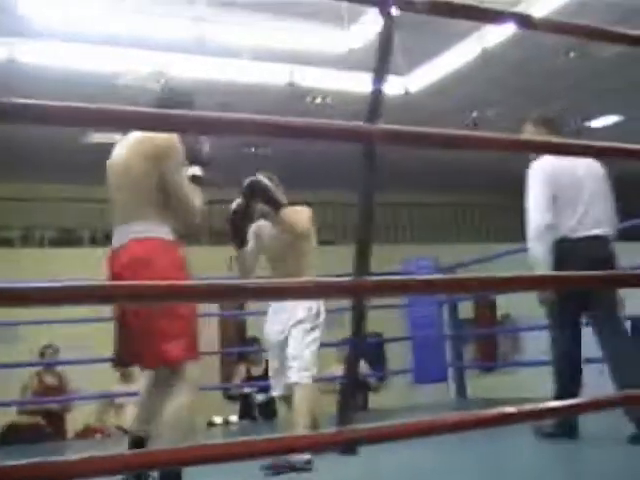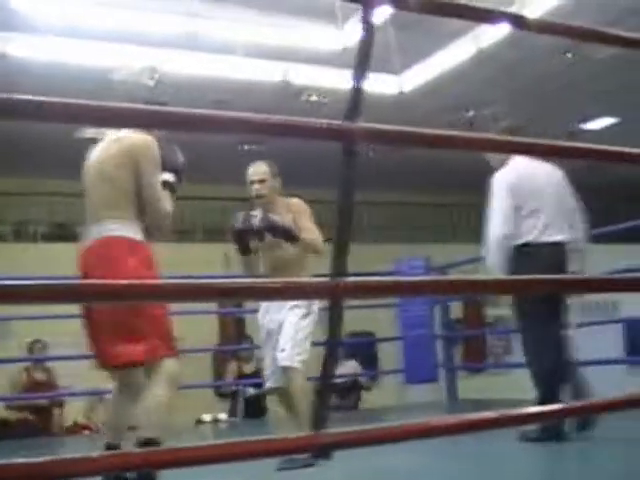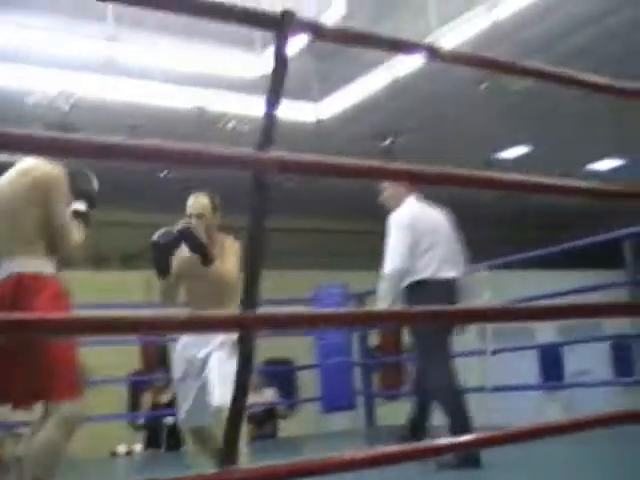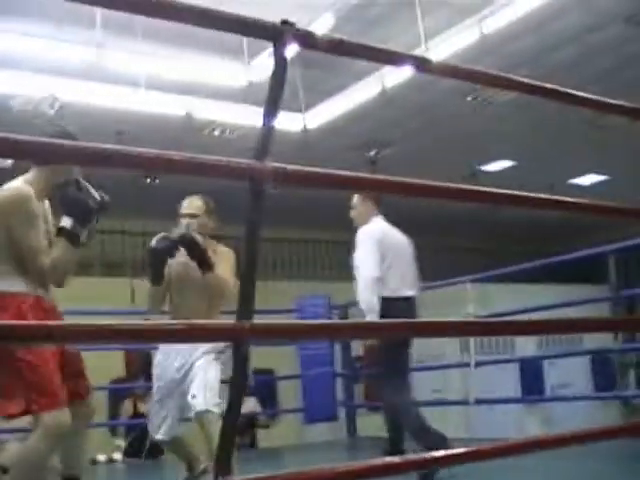
dt=0.3s
person 1, frame 1
left shoulder: (123, 148)
right shoulder: (166, 141)
right elbow: (190, 216)
right wrist: (195, 170)
left hip: (125, 257)
right hip: (153, 256)
left knee: (163, 372)
right knee: (183, 375)
person 1, frame 2
left shoulder: (98, 151)
right shoulder: (143, 143)
right elbow: (159, 218)
left wrist: (158, 177)
right wrist: (168, 176)
left hip: (95, 256)
right hip: (122, 255)
left knee: (129, 377)
right knee: (163, 369)
person 1, frame 3
right shoulder: (50, 174)
right elbow: (67, 249)
left wrist: (71, 204)
right wrist: (80, 205)
right hip: (35, 290)
left knee: (57, 406)
right knee: (67, 411)
person 1, frame 4
left shoulder: (40, 202)
left elbow: (59, 277)
right elbow: (44, 270)
left wrist: (82, 227)
right wrist: (71, 222)
left hip: (38, 311)
left knee: (80, 408)
right knee: (54, 420)
person 2, frame 1
left shoulder: (542, 167)
right shoulder: (594, 164)
left elbow: (539, 223)
right elbow: (609, 215)
left wrist: (543, 272)
left hip: (569, 253)
right hip: (601, 250)
left knee: (565, 339)
right knee: (613, 335)
left ankle: (564, 419)
person 2, frame 2
left shoulder: (506, 176)
right shoulder: (554, 172)
left elbow: (501, 231)
right elbow: (578, 220)
left wrist: (496, 276)
right wrist: (577, 258)
left hip: (528, 258)
right hip: (557, 255)
left knee: (535, 339)
right knee: (553, 335)
left ankle: (552, 421)
right ankle: (577, 399)
person 2, frame 3
left shoulder: (401, 216)
right shoulder: (441, 215)
left elbow: (396, 265)
right elbow: (458, 261)
left wrist: (384, 304)
right wrist: (459, 302)
left hip: (424, 295)
right hip: (446, 291)
left knee: (437, 367)
right knee: (427, 366)
right ankle: (416, 431)
person 2, frame 4
left shoulder: (369, 234)
right shoulder: (400, 236)
left elbow: (371, 277)
right elbow: (413, 280)
left wrist: (370, 318)
left hip: (386, 312)
right hip: (405, 310)
left knee: (384, 384)
right knee: (395, 381)
left ankle: (430, 439)
right ankle: (396, 451)
person 3, frame 1
left shoulder: (300, 214)
right shoulder: (257, 229)
left elbow: (300, 230)
right elbow: (246, 273)
left wrist: (275, 204)
right wrist: (239, 238)
left hip: (304, 305)
right hip: (277, 306)
left knee: (299, 376)
right knee: (283, 385)
left ankle: (299, 451)
person 3, frame 2
left shoulder: (296, 207)
right shoulder: (253, 220)
left elbow: (317, 246)
right elbow: (252, 272)
left wrist: (288, 232)
right wrist: (245, 247)
left hip: (298, 297)
right hip: (270, 301)
left knee: (290, 363)
right knee: (276, 380)
person 3, frame 3
left shoulder: (228, 247)
right shoulder: (180, 249)
left elbow: (230, 284)
right elbow: (168, 300)
left wrist: (205, 253)
right wrist: (163, 267)
left hip: (220, 336)
right hip: (189, 339)
left knee: (222, 405)
right knee: (191, 420)
right ankle: (224, 466)
person 3, frame 4
left shoulder: (223, 253)
right shoulder: (172, 255)
left elbow: (227, 293)
right elbow: (154, 307)
left wrist: (202, 257)
right wrist: (156, 271)
left hip: (205, 344)
right hip: (171, 346)
left knee: (204, 408)
right knee: (161, 430)
